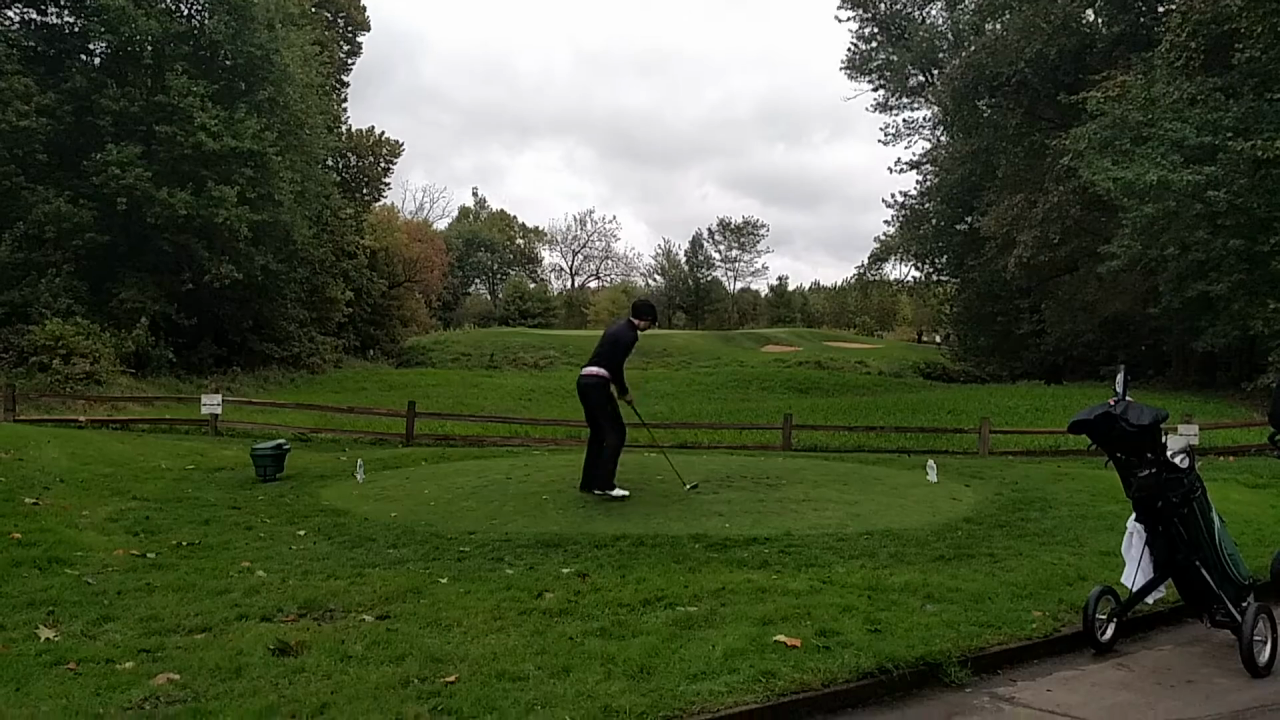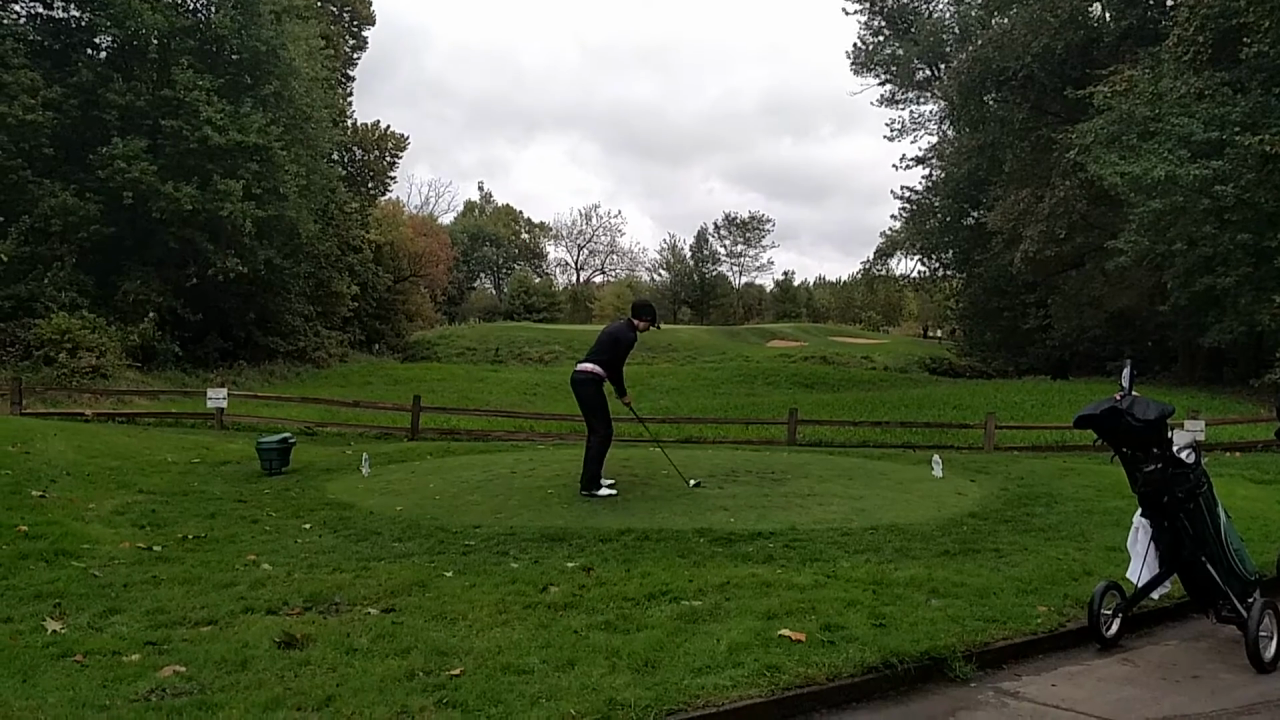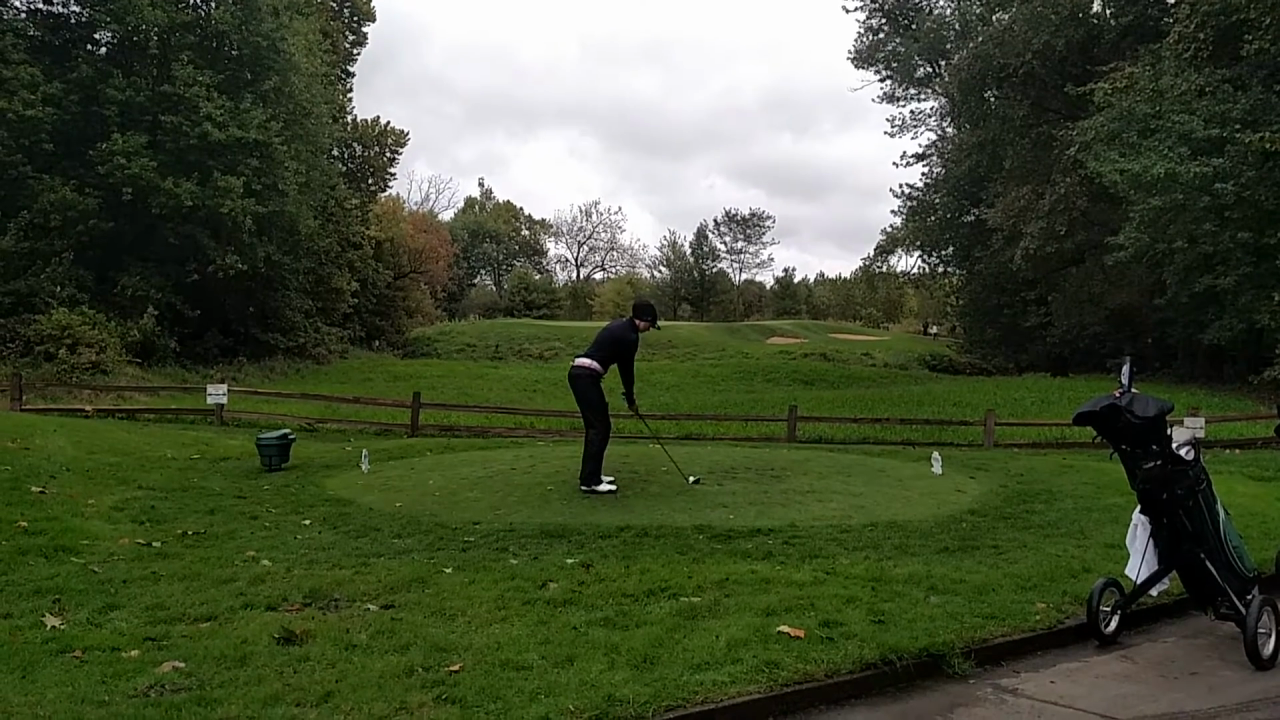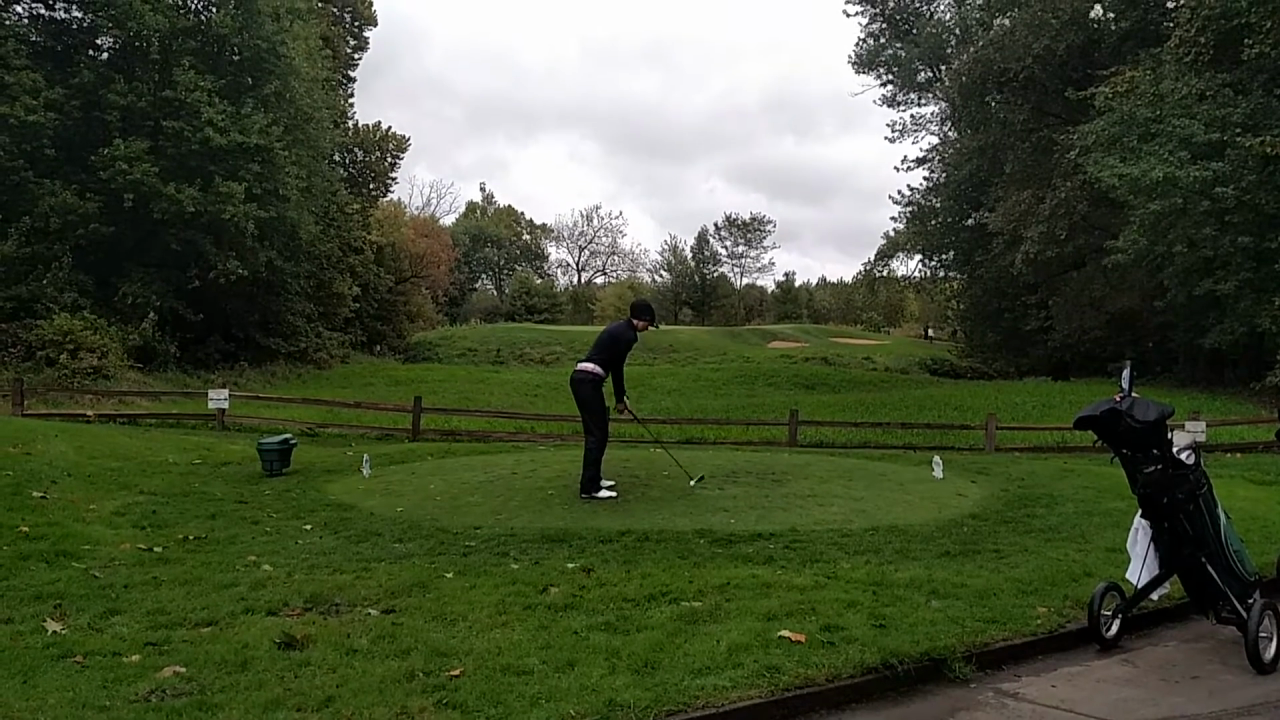
dt=0.7s
person 1, frame 1
left shoulder: (619, 327)
right shoulder: (628, 335)
right elbow: (616, 366)
left wrist: (618, 388)
right wrist: (624, 391)
left hip: (586, 381)
right hip: (596, 383)
left knee: (598, 432)
right knee: (616, 431)
left ankle: (590, 482)
right ankle: (605, 484)
person 1, frame 2
left shoulder: (618, 327)
right shoulder: (628, 335)
right elbow: (615, 367)
left wrist: (619, 390)
right wrist: (623, 393)
left hip: (581, 377)
right hip: (589, 380)
left knee: (597, 429)
right knee: (603, 431)
left ankle: (590, 478)
right ankle: (590, 484)
person 1, frame 3
left shoulder: (620, 325)
right shoulder: (629, 336)
left elbow: (622, 366)
right elbow: (627, 369)
left wrist: (629, 394)
right wrist: (630, 400)
left hip: (579, 373)
right hip: (586, 376)
left knee: (595, 426)
right knee: (601, 427)
left ankle: (590, 473)
right ankle: (590, 480)
person 1, frame 4
left shoulder: (619, 328)
right shoulder: (627, 335)
right elbow: (616, 368)
left wrist: (621, 396)
right wrist: (620, 399)
left hip: (582, 377)
right hip: (588, 380)
left knee: (595, 431)
right knee: (598, 433)
left ankle: (592, 479)
right ankle: (589, 487)
